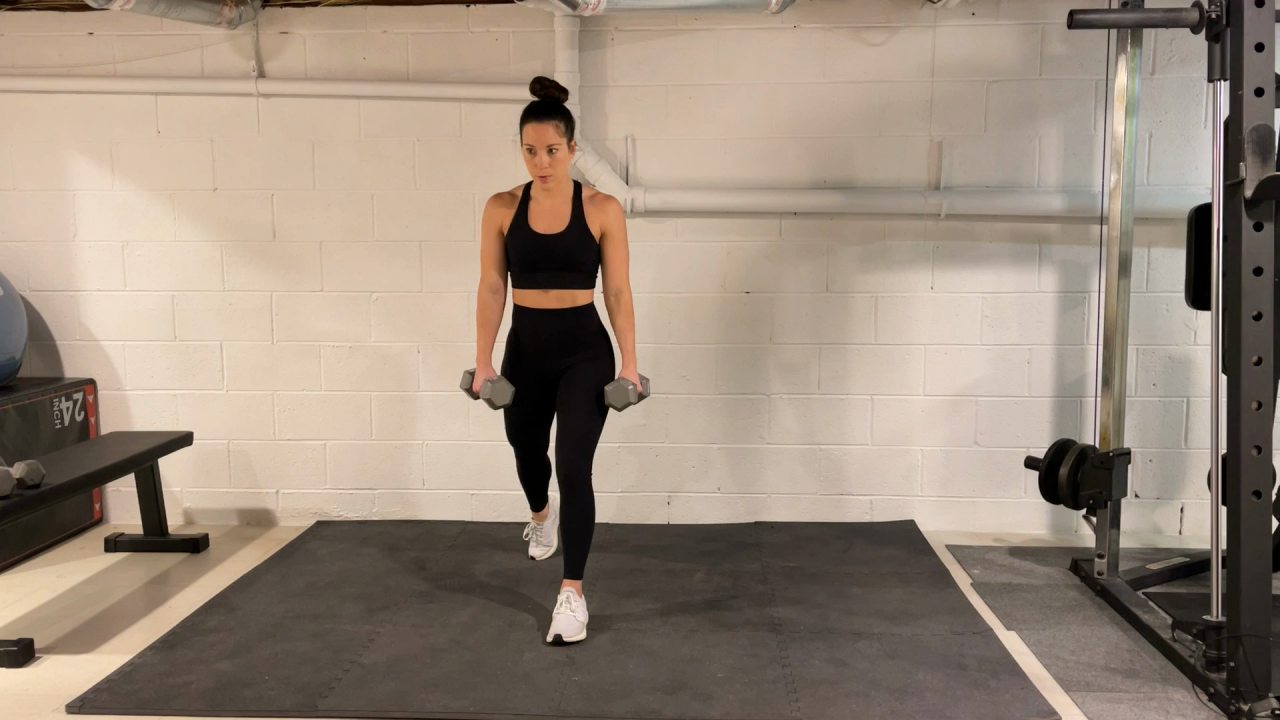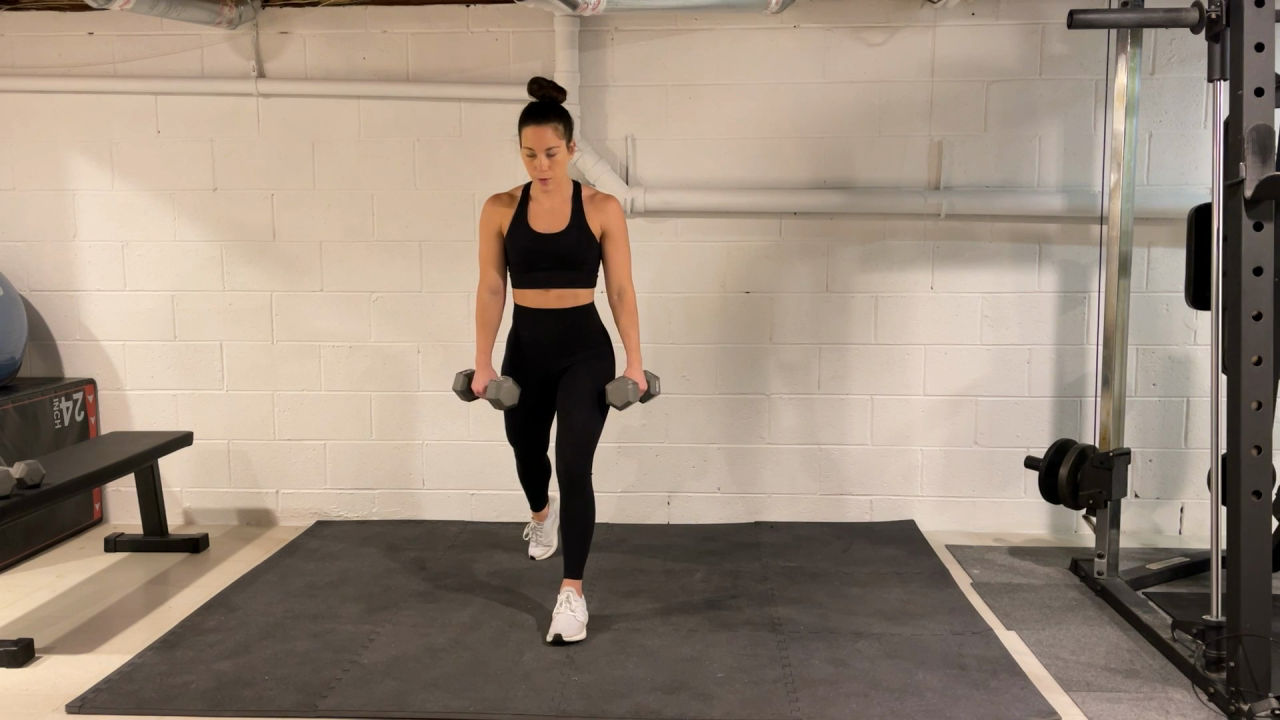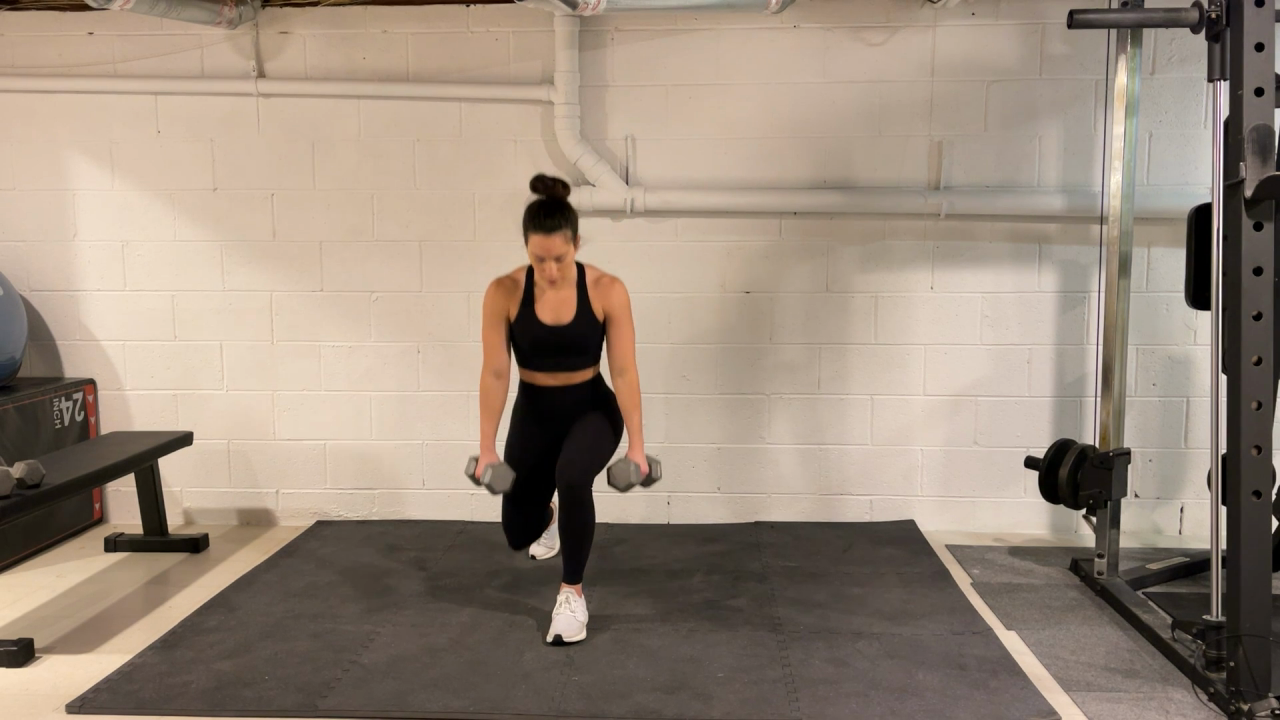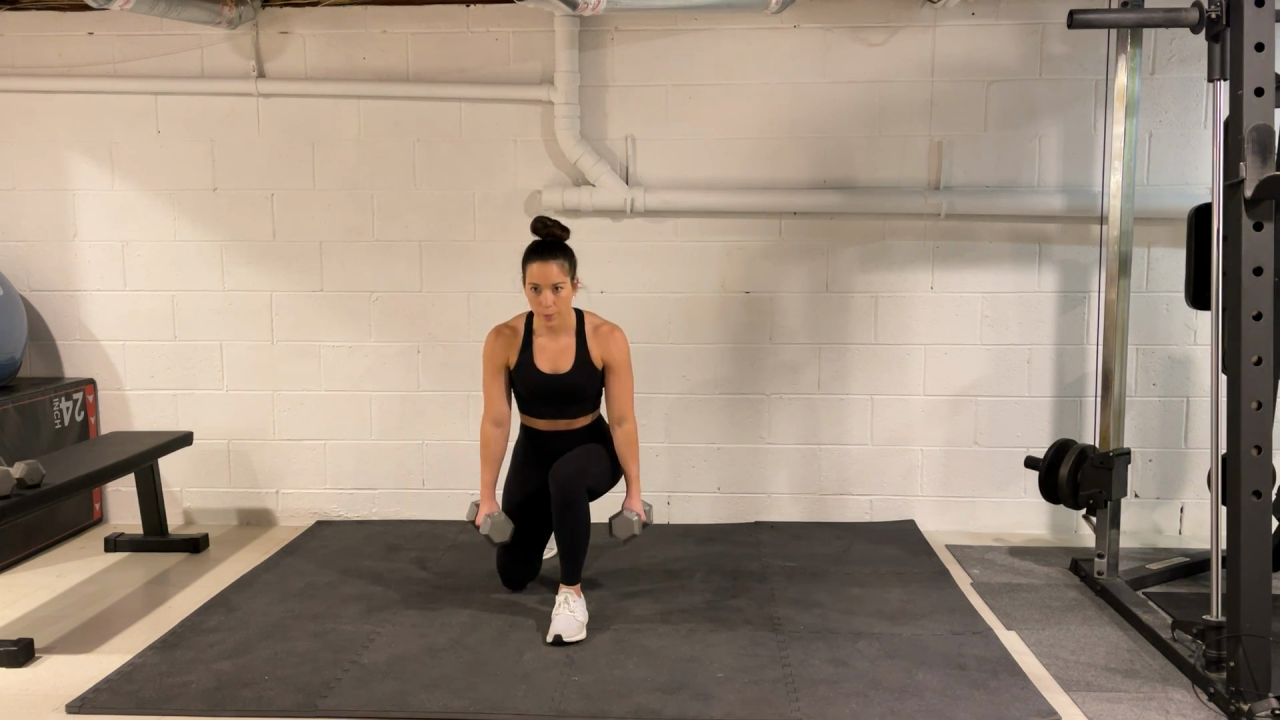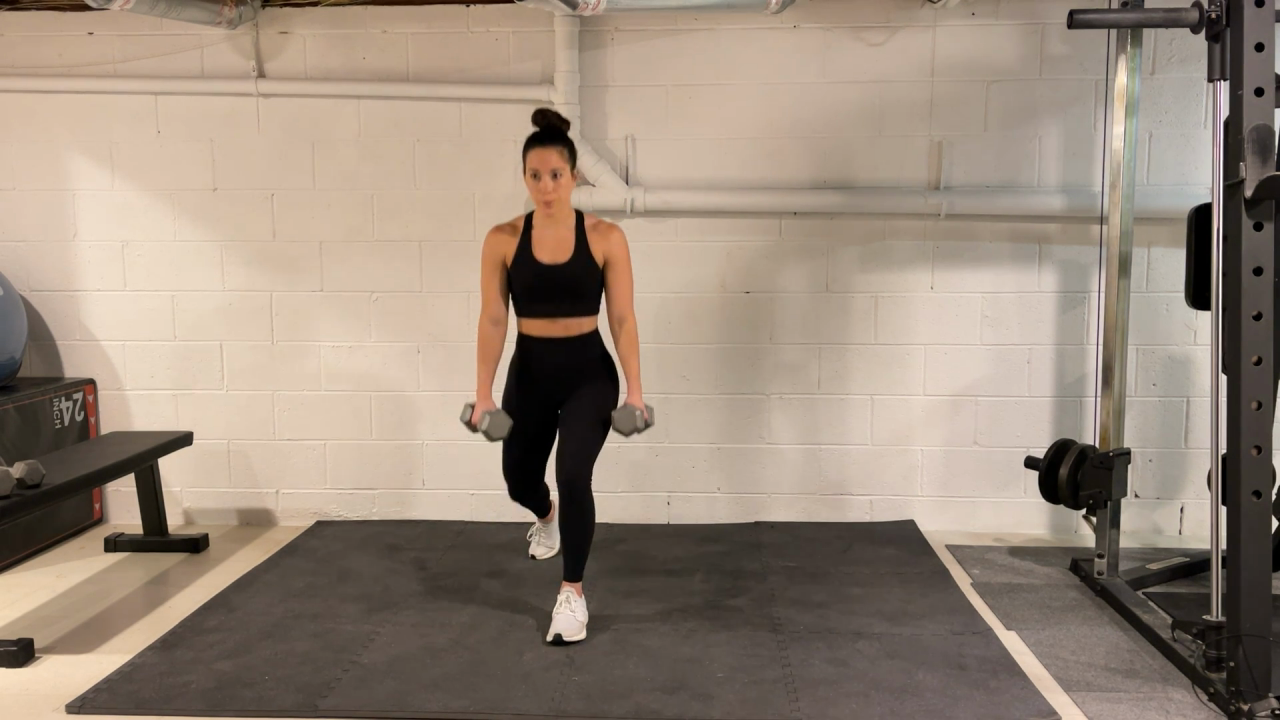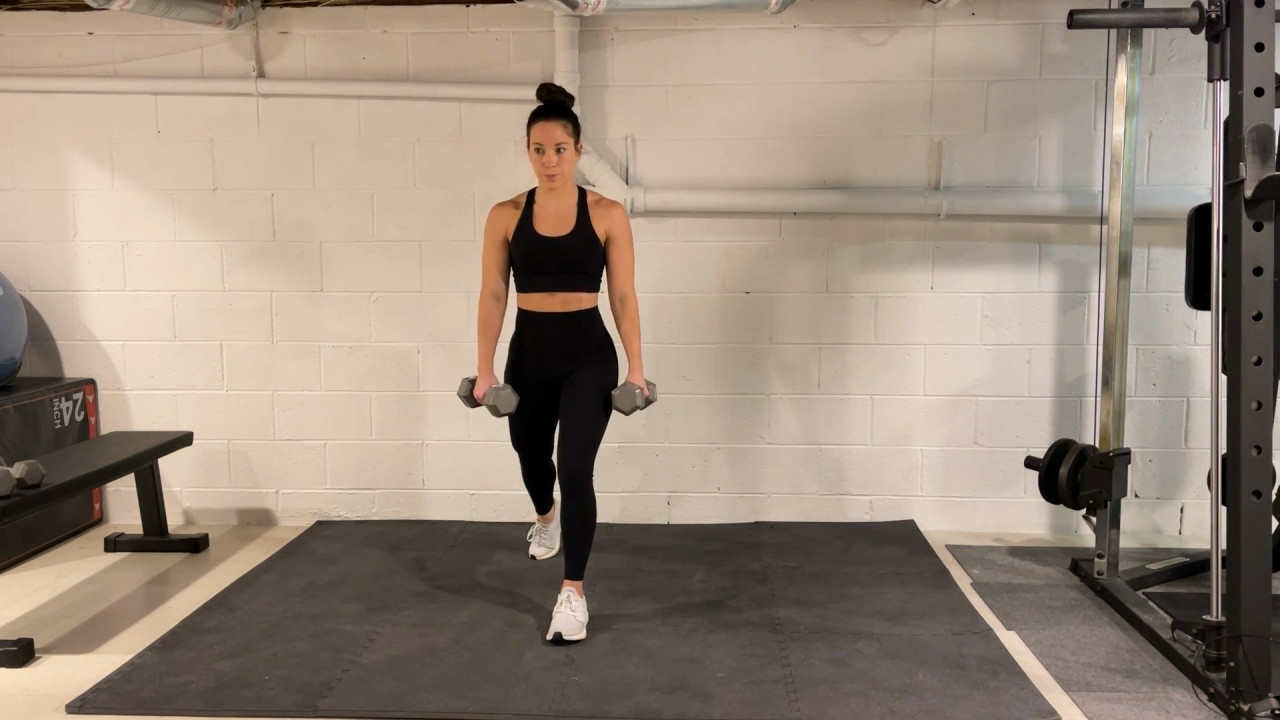
dt=0.5s
person 1, frame 1
left shoulder: (602, 209)
right shoulder: (502, 208)
left elbow: (618, 290)
right elbow: (492, 288)
left wrist: (629, 362)
right wrist: (483, 361)
left hip: (584, 350)
right hip: (525, 351)
left knee: (574, 467)
right knee: (527, 451)
left ankle: (572, 592)
right ankle: (541, 515)
person 1, frame 2
left shoulder: (602, 208)
right shoulder: (500, 208)
left elbow: (620, 288)
right elbow: (490, 289)
left wrist: (634, 360)
right wrist: (482, 361)
left hip: (585, 350)
right hip: (525, 349)
left knee: (574, 467)
right knee: (526, 450)
left ankle: (572, 593)
right ankle: (541, 514)
person 1, frame 3
left shoulder: (608, 291)
right shoulder: (504, 293)
left elbow: (624, 372)
right elbow: (495, 374)
left wrist: (636, 443)
right wrist: (487, 446)
left hip: (591, 409)
right hip: (533, 412)
left knee: (573, 476)
right knee: (517, 532)
left ankle: (572, 593)
right ankle: (548, 517)
person 1, frame 4
left shoulder: (607, 338)
right shoulder: (503, 340)
left elbow: (622, 421)
right elbow: (495, 422)
left wrist: (633, 490)
right wrist: (486, 495)
left hip: (591, 447)
right hip: (533, 453)
left knee: (566, 480)
right knee: (513, 575)
left ankle: (571, 594)
right ankle: (548, 525)
person 1, frame 5
left shoulder: (606, 237)
right shoulder: (503, 239)
left elbow: (622, 319)
right elbow: (492, 321)
left wrist: (634, 389)
right wrist: (483, 394)
left hip: (589, 372)
right hip: (529, 373)
left knee: (573, 475)
right knee: (519, 480)
left ankle: (573, 593)
right ankle: (547, 517)
person 1, frame 6
left shoulder: (607, 214)
right shoulder: (505, 215)
left elbow: (623, 296)
right elbow: (492, 296)
left wrist: (636, 366)
right wrist: (484, 367)
left hip: (588, 353)
right hip: (528, 353)
left knee: (576, 468)
right knee: (530, 454)
left ankle: (573, 592)
right ankle: (546, 516)
